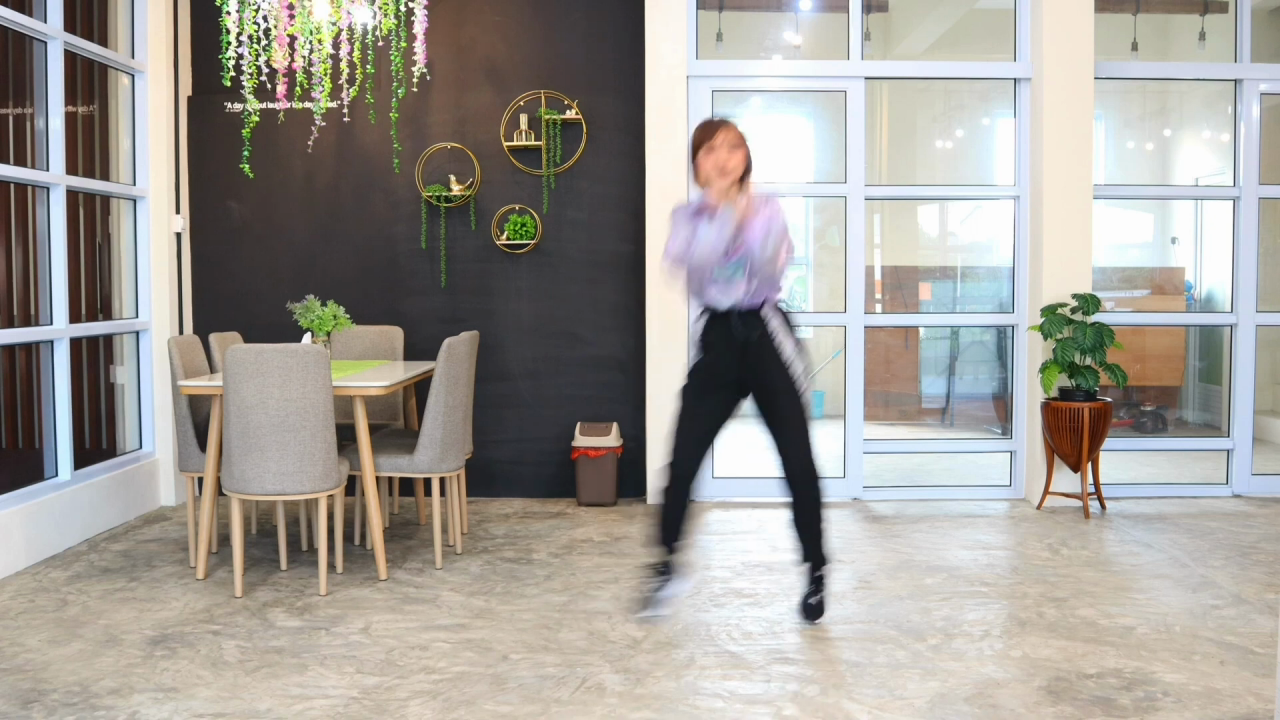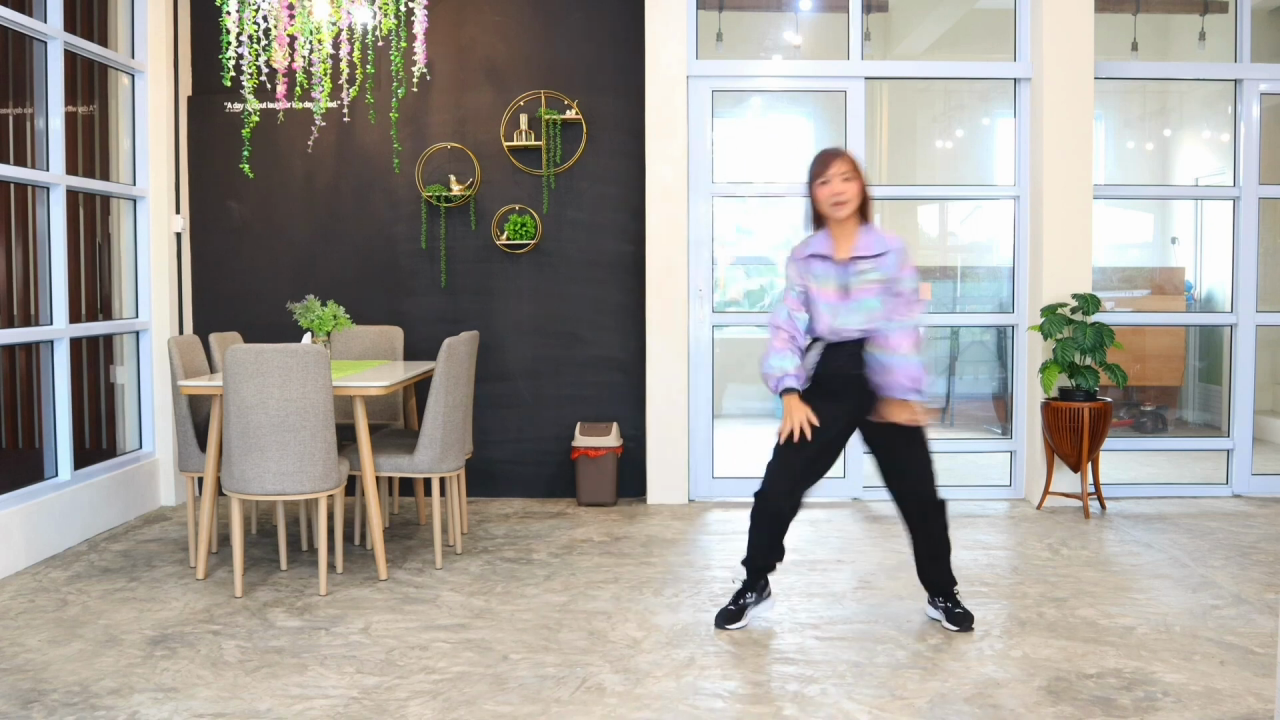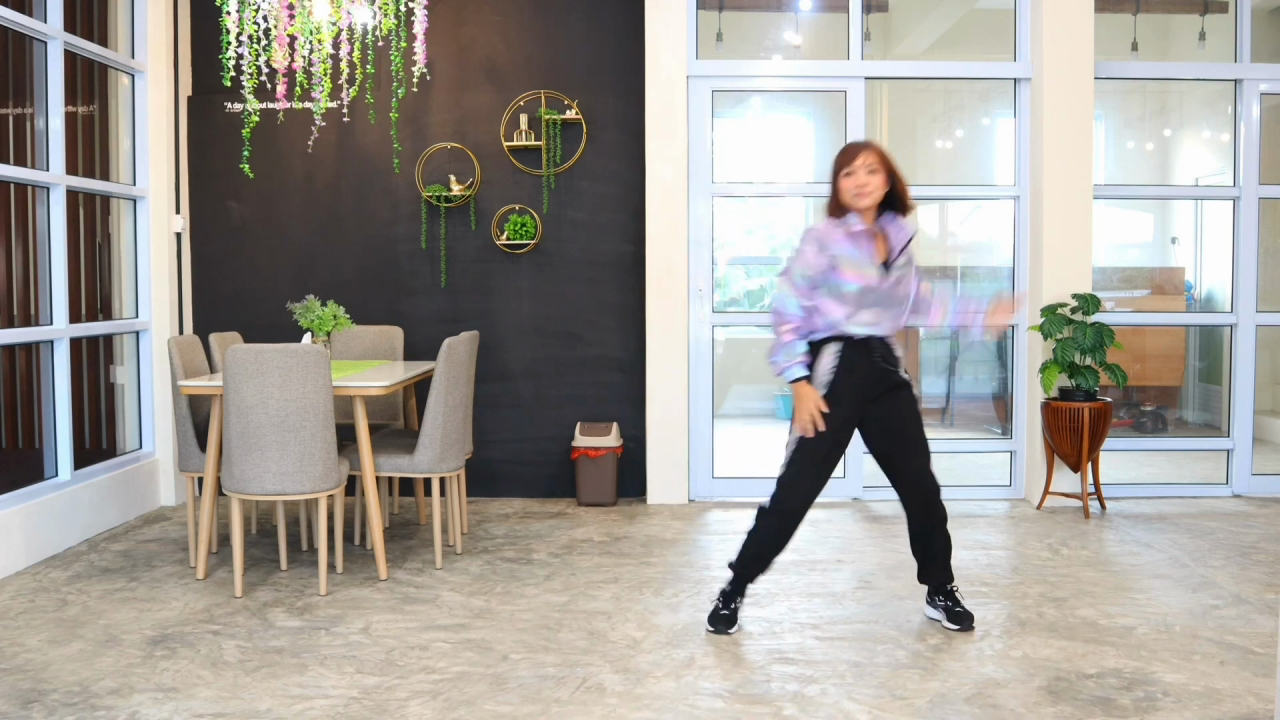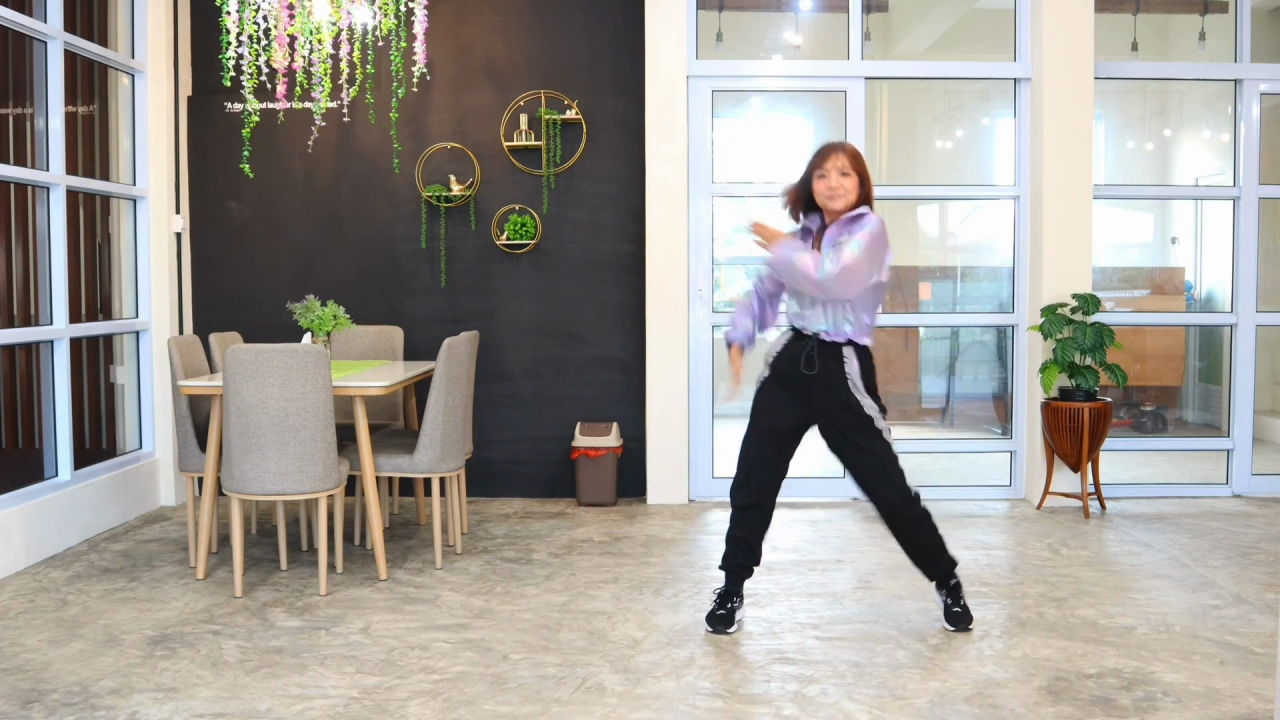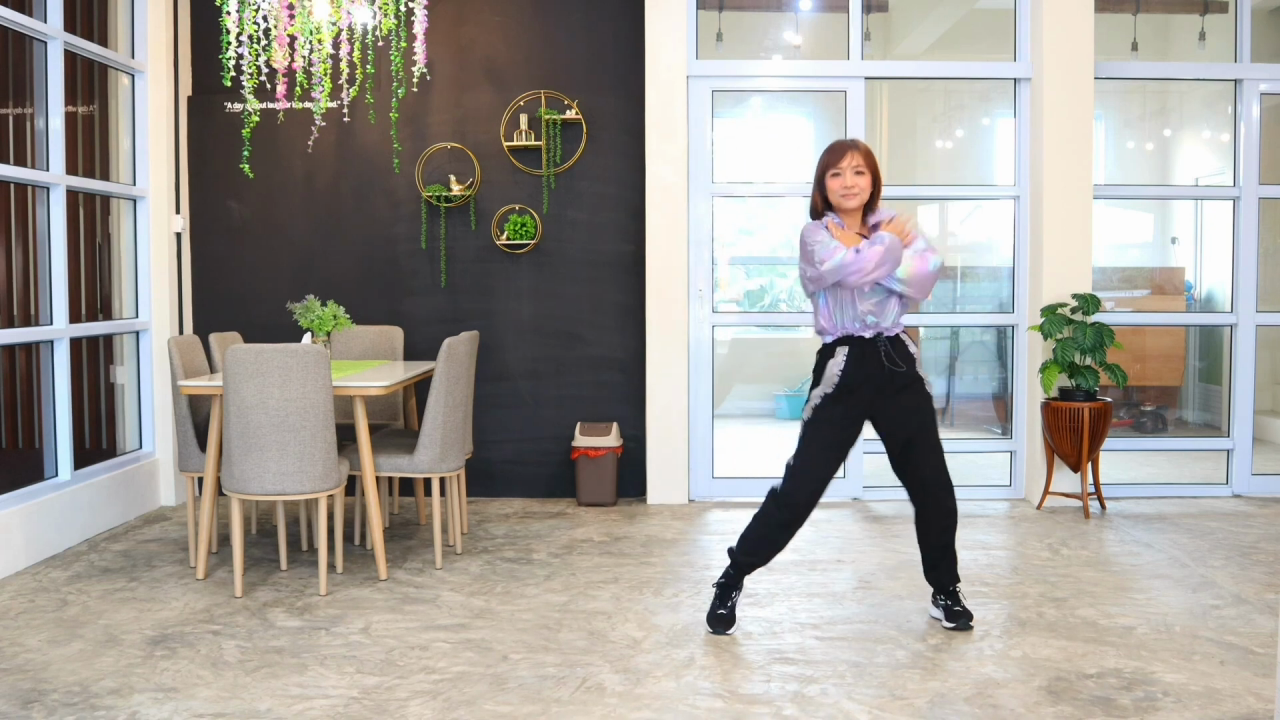
dt=0.4s
person 1, frame 1
left shoulder: (765, 209)
right shoulder: (687, 217)
left elbow: (772, 257)
right elbow: (686, 254)
left wrist: (743, 210)
right wrist: (725, 218)
left hip: (768, 340)
right hip: (718, 342)
left knee: (799, 463)
right knee: (684, 461)
left ankle: (815, 573)
right ankle: (668, 565)
person 1, frame 2
left shoulder: (890, 248)
right shoulder: (802, 257)
left elbow: (905, 321)
right elbow: (785, 329)
left wrist: (905, 392)
right wrist: (790, 393)
left hip: (877, 378)
right hip: (825, 373)
left knee: (918, 492)
right knee: (780, 486)
left ankle: (941, 593)
right ankle: (755, 583)
person 1, frame 3
left shoulder: (898, 235)
right shoulder: (823, 238)
left elbow: (909, 305)
right elbow: (788, 310)
left wrist: (978, 314)
right wrist: (799, 381)
left hip: (884, 371)
right hip: (834, 370)
left knee: (920, 486)
right knee: (795, 491)
left ankle: (940, 591)
right ankle: (736, 587)
person 1, frame 4
left shoulder: (868, 228)
right shoulder: (802, 234)
left elbow: (826, 280)
right elbow: (765, 292)
left wrist: (780, 249)
right wrist: (739, 341)
left hip: (844, 371)
right hip: (790, 364)
left knee: (888, 489)
right knee: (753, 481)
left ankle: (946, 582)
right ankle: (732, 589)
person 1, frame 5
left shoulder: (891, 226)
right shoulder: (815, 236)
left elbow: (923, 278)
right elbow: (860, 270)
left wrist: (861, 251)
right wrist: (889, 244)
left hip: (899, 365)
right hip: (845, 369)
left knee: (933, 484)
right knee: (801, 486)
left ankle: (945, 591)
right ankle: (732, 580)
